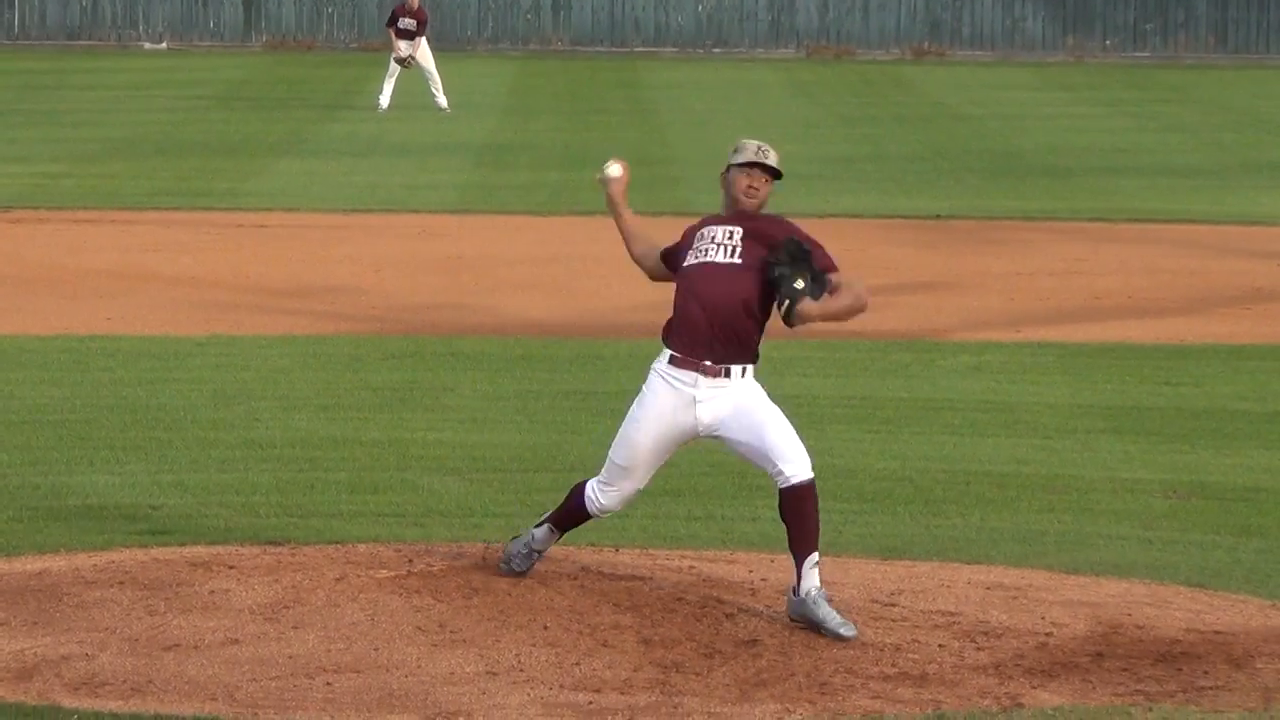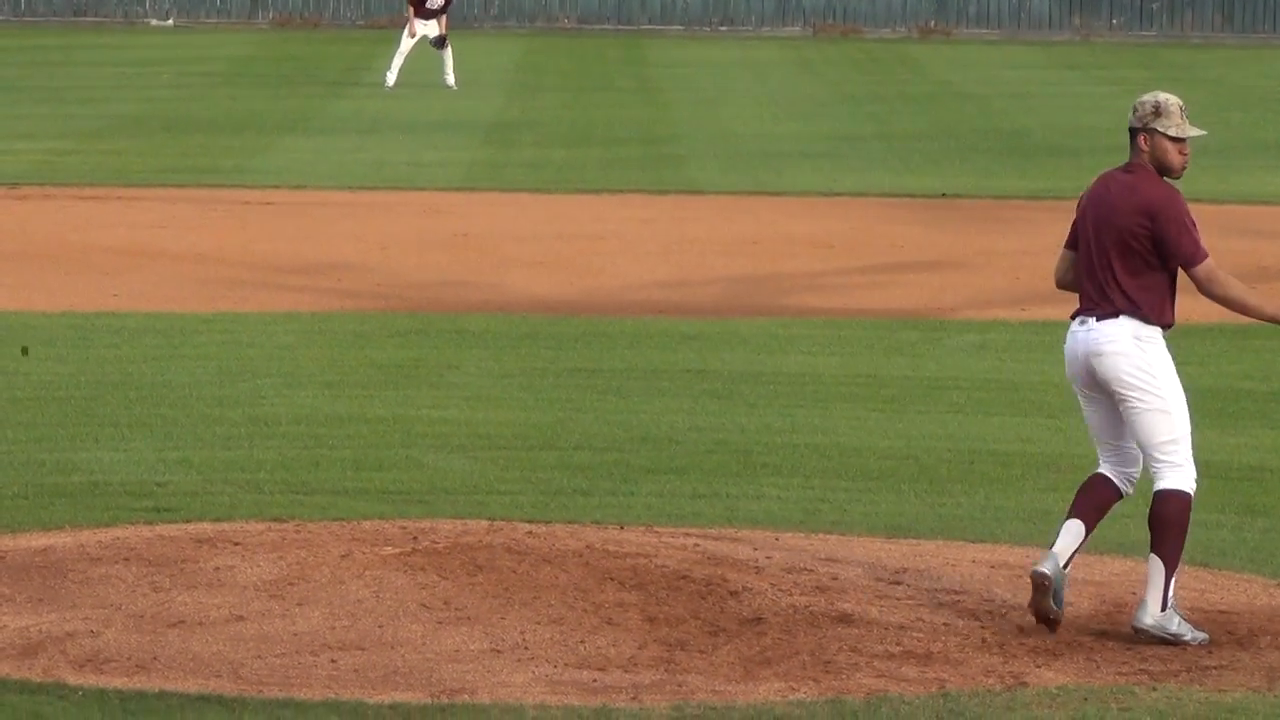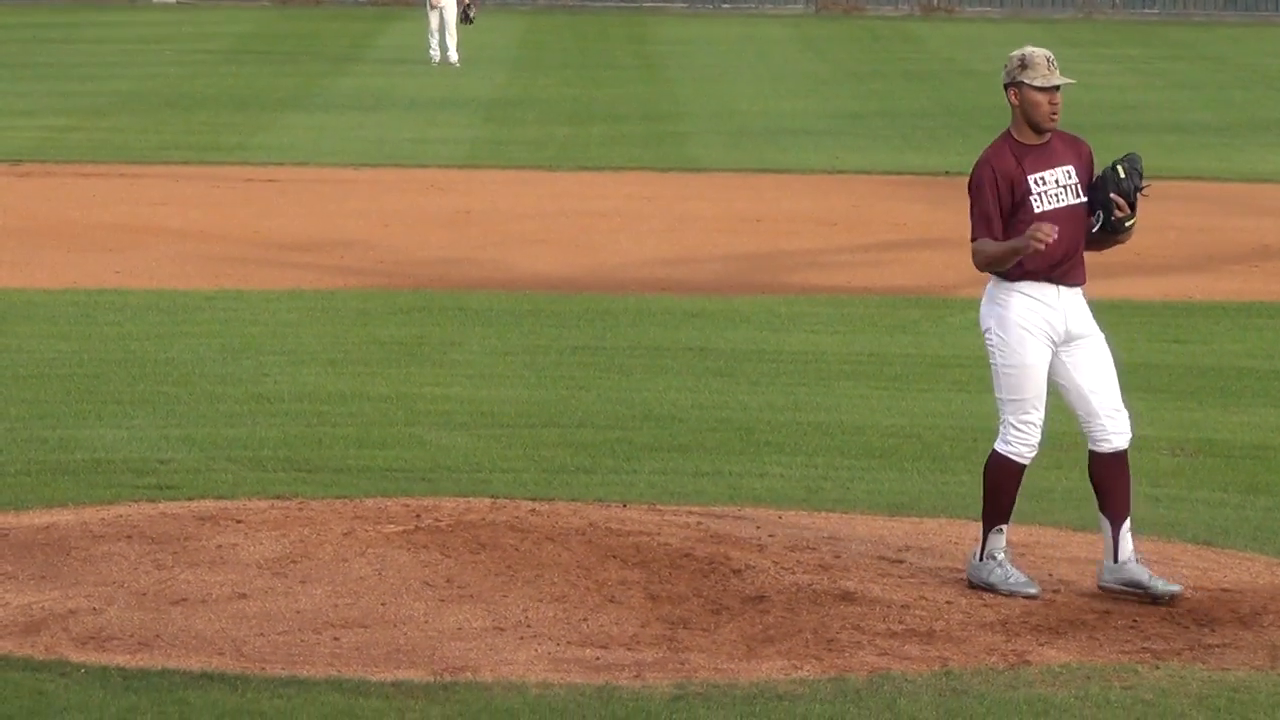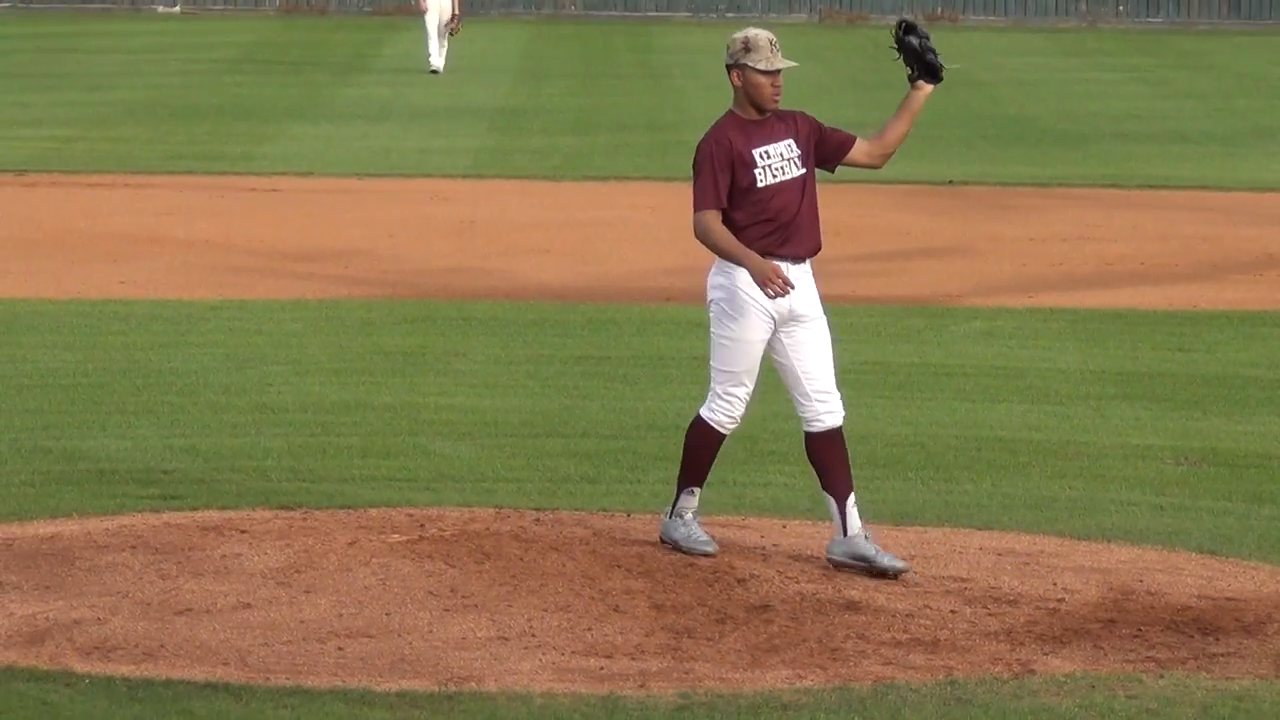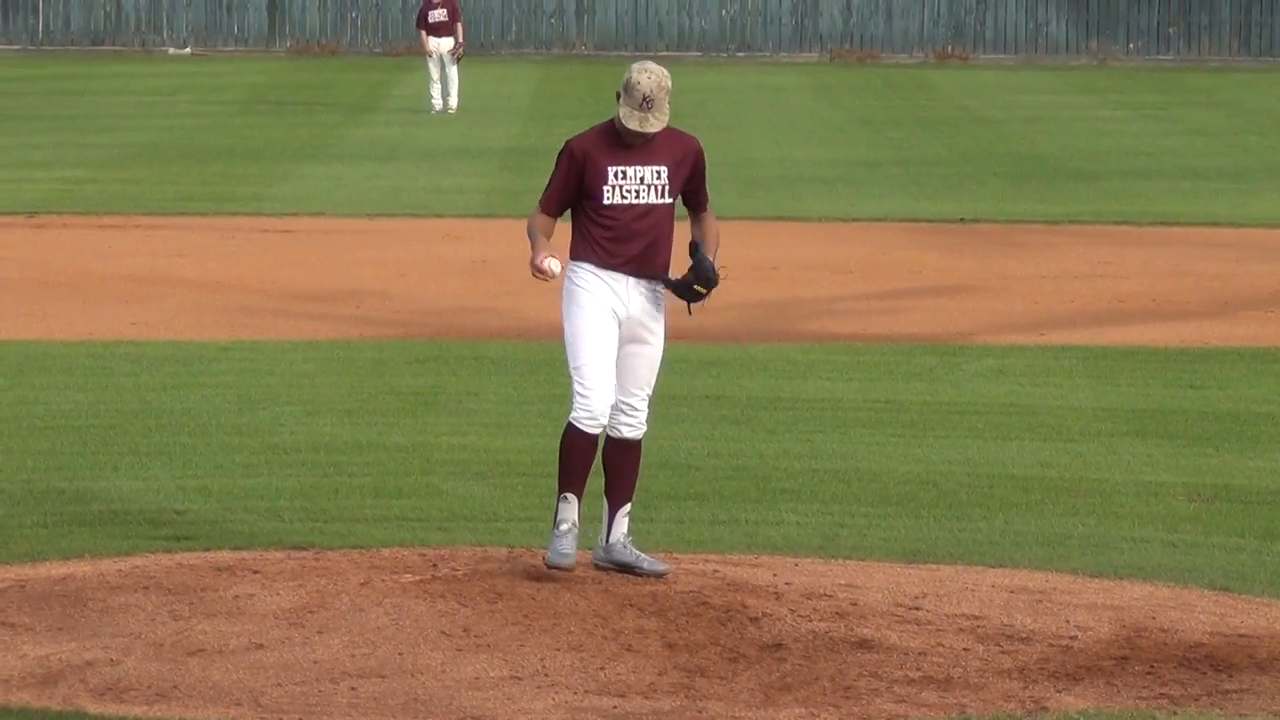
dt=1s
person 1, frame 1
left shoulder: (782, 235)
right shoulder: (702, 231)
left elbow: (856, 295)
right elbow: (655, 265)
left wrist: (807, 307)
right wrist: (619, 207)
left hip: (738, 391)
right hip: (678, 382)
left knee: (795, 465)
right knee: (611, 492)
left ankle: (808, 594)
right ankle: (544, 532)
person 1, frame 2
left shoulder: (1097, 191)
right shoulder: (1162, 200)
left elbow: (1062, 274)
right elbow: (1212, 281)
left hip: (1082, 341)
right hip: (1131, 343)
left knee: (1119, 470)
right knee: (1177, 473)
left ankle: (1055, 564)
right ankle: (1156, 608)
person 1, frame 3
left shoulder: (1076, 151)
right shoulder: (993, 165)
left elbow: (1088, 238)
right elbow: (984, 254)
left wrist: (1120, 222)
right wrist: (1019, 244)
left hip: (1074, 306)
right hip: (1020, 307)
left knee: (1111, 428)
right knee: (1020, 435)
left ankle: (1121, 562)
right ankle: (990, 558)
person 1, frame 4
left shoulder: (798, 127)
right shoulder: (720, 140)
left elbow: (875, 152)
right elbow: (705, 223)
left wrist: (919, 92)
right wrist: (754, 263)
left hip: (799, 284)
right hip: (745, 284)
left knee: (824, 409)
right knee: (725, 406)
left ankle: (848, 536)
right ankle: (681, 516)
person 1, frame 5
left shoulder: (684, 149)
right shoulder: (584, 148)
left elbow: (701, 212)
right elbow: (545, 212)
left wrist: (705, 263)
right wrist: (539, 247)
left hip: (649, 294)
right hip: (593, 285)
left knee: (631, 418)
right knee: (592, 405)
left ankle: (615, 539)
right ankle: (565, 523)
